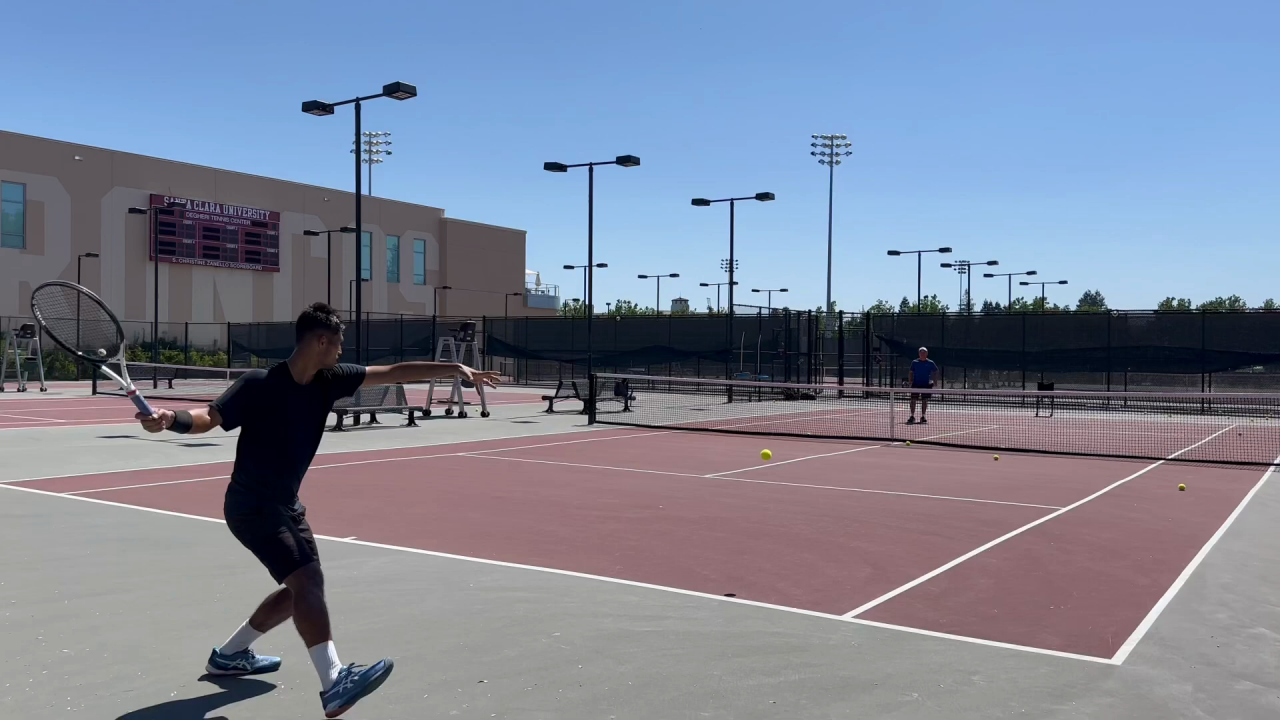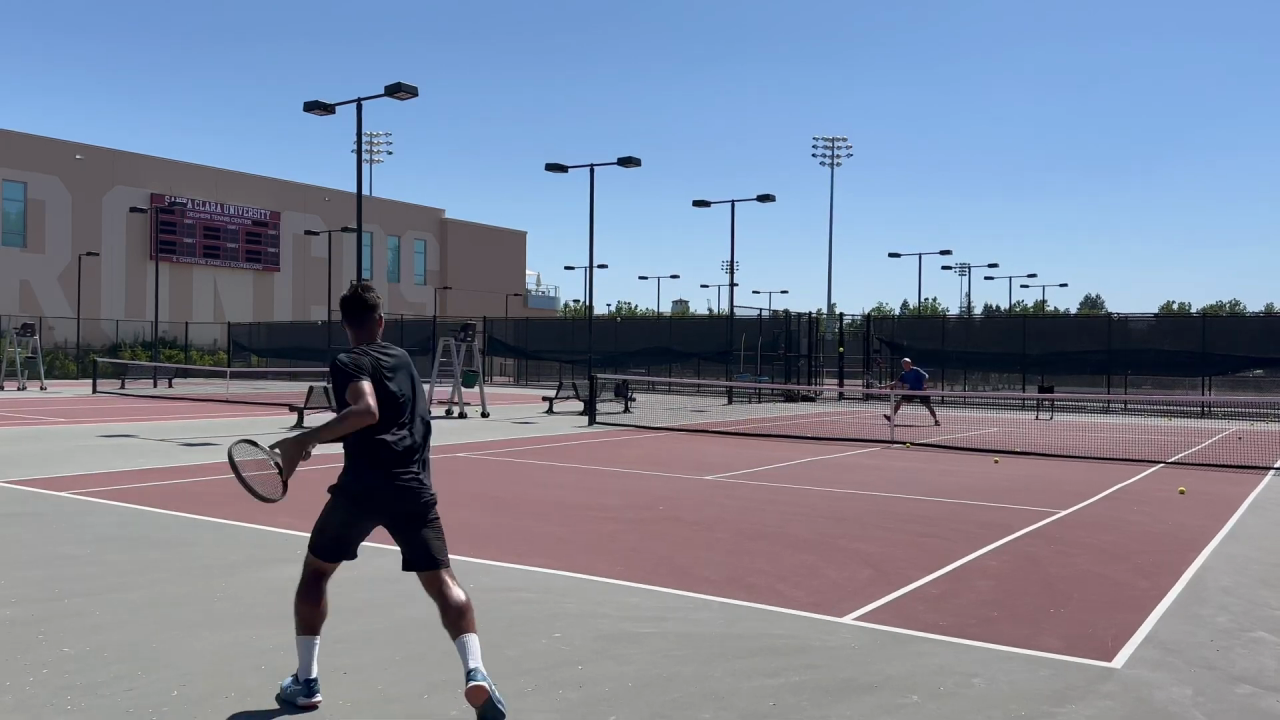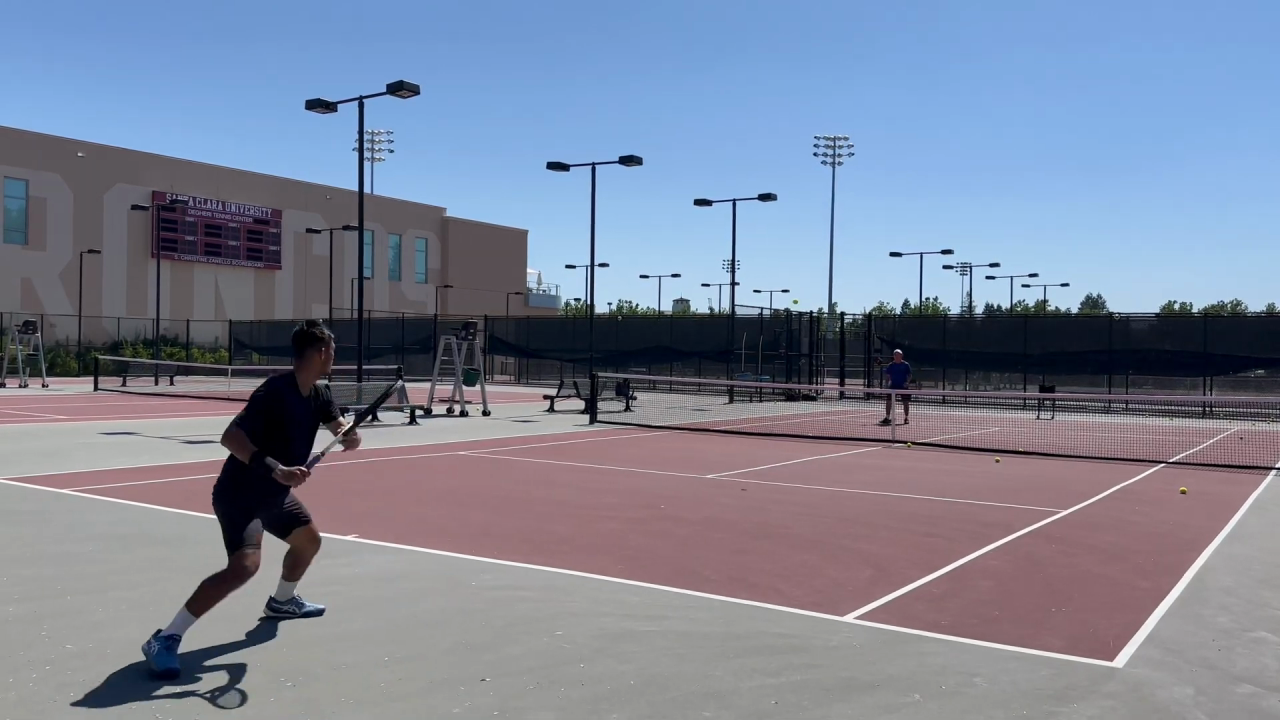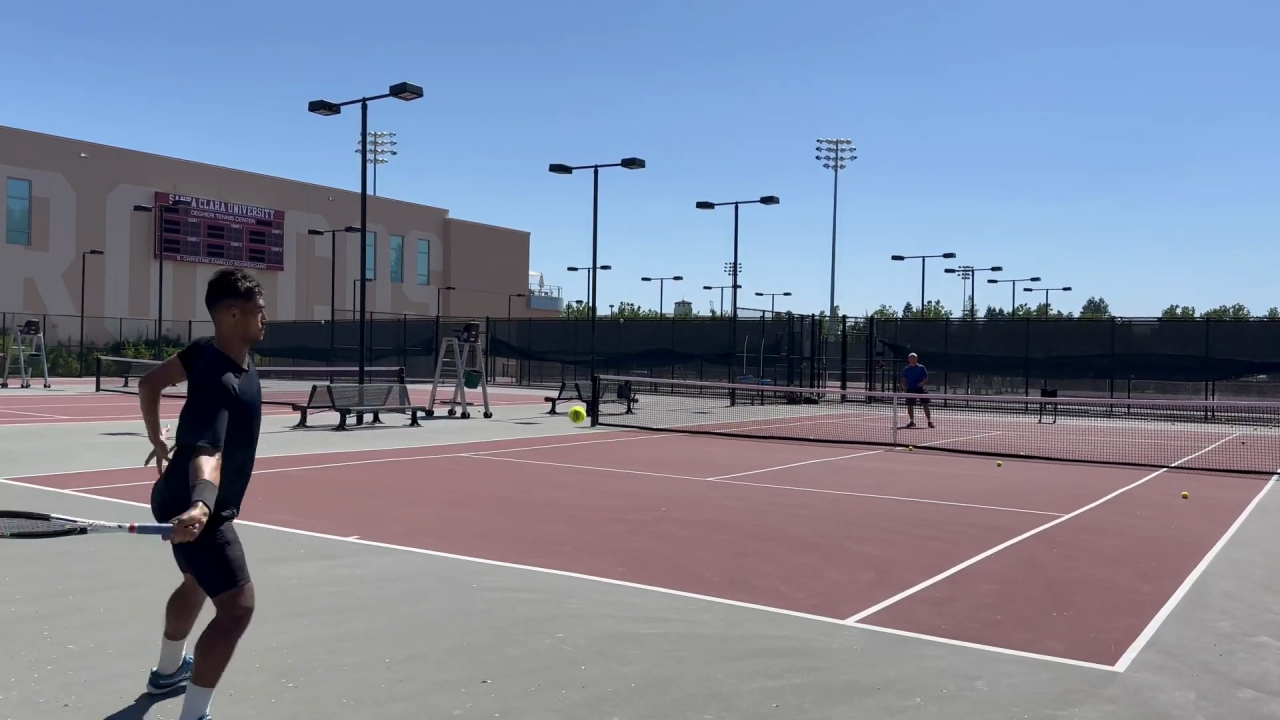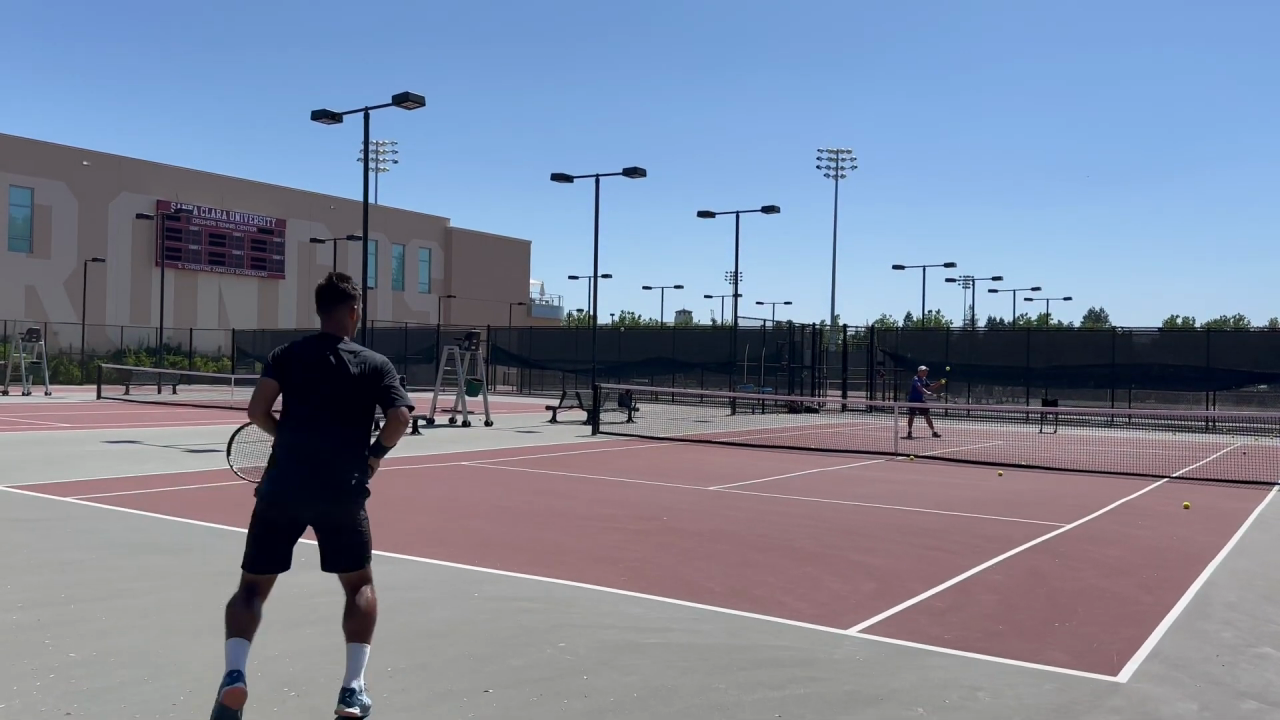
dt=1s
person 1, frame 1
left shoulder: (330, 379)
right shoulder: (258, 384)
left elbow: (392, 372)
right elbow: (207, 417)
left wrist: (455, 369)
right wrist: (169, 418)
left hip: (283, 505)
right hip: (252, 507)
left knee: (298, 589)
right knee: (307, 577)
left ankle: (229, 653)
right ankle: (336, 684)
person 1, frame 2
left shoulder: (349, 362)
right shoulder: (402, 359)
left elbow: (367, 411)
left wrist: (304, 441)
right wrist: (322, 439)
left hip: (362, 487)
right hip: (414, 489)
left knee: (315, 571)
right knee: (442, 582)
left ankle: (307, 680)
right ankle: (476, 676)
person 1, frame 3
left shoulder: (319, 394)
right shoulder: (272, 393)
left elbow: (339, 425)
right elbow: (230, 438)
left wrist: (349, 436)
right wrist: (274, 469)
left hip: (275, 494)
right hip: (238, 495)
left knee: (308, 540)
right knee: (245, 565)
left ankle: (283, 600)
right ankle: (164, 639)
person 1, frame 4
left shoulder: (204, 354)
right shoulder: (221, 383)
left elbow: (151, 382)
right elbow: (207, 457)
left wrist: (160, 442)
right wrist: (202, 504)
left hip: (197, 503)
right hip: (203, 509)
left knee: (200, 583)
right knee: (238, 605)
left ankle: (168, 669)
person 1, frame 5
left shoulder: (286, 354)
right shoulder: (374, 365)
left elbow: (257, 411)
right elbow: (400, 419)
left wrist: (290, 439)
right wrist: (374, 455)
left hip: (281, 489)
right hip: (340, 494)
left knee: (252, 589)
right knee: (359, 585)
left ankle: (235, 676)
